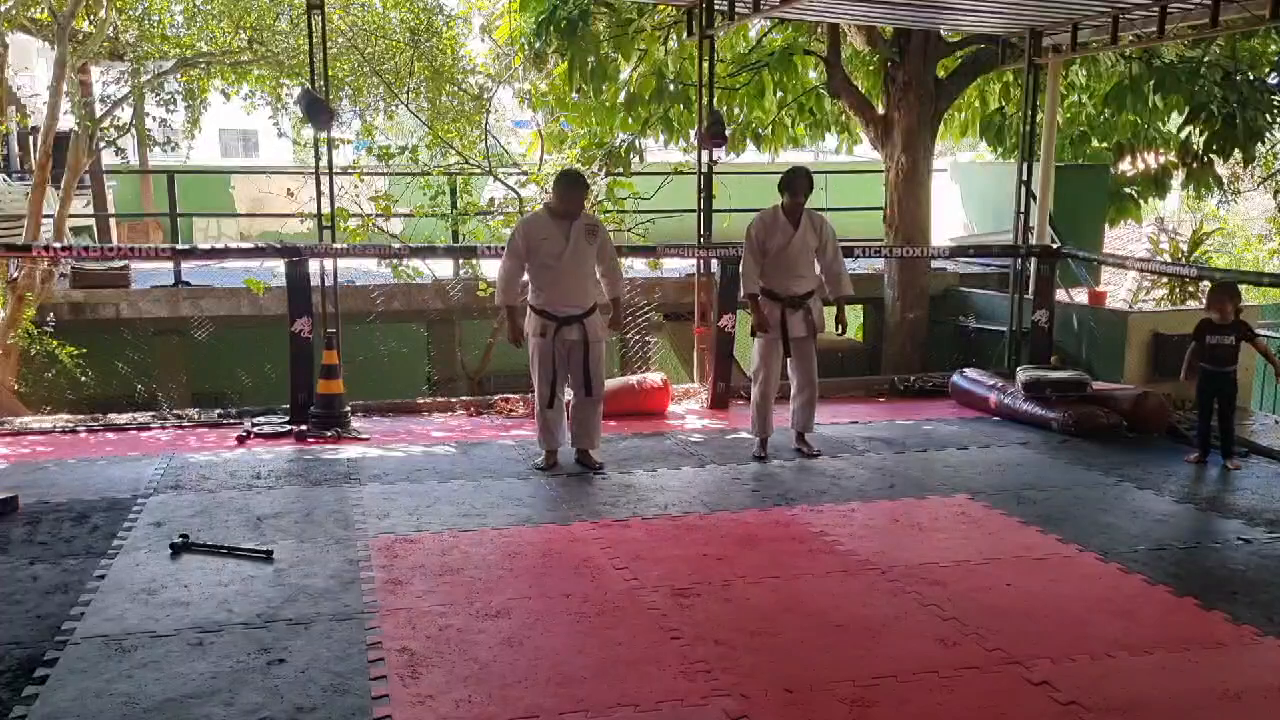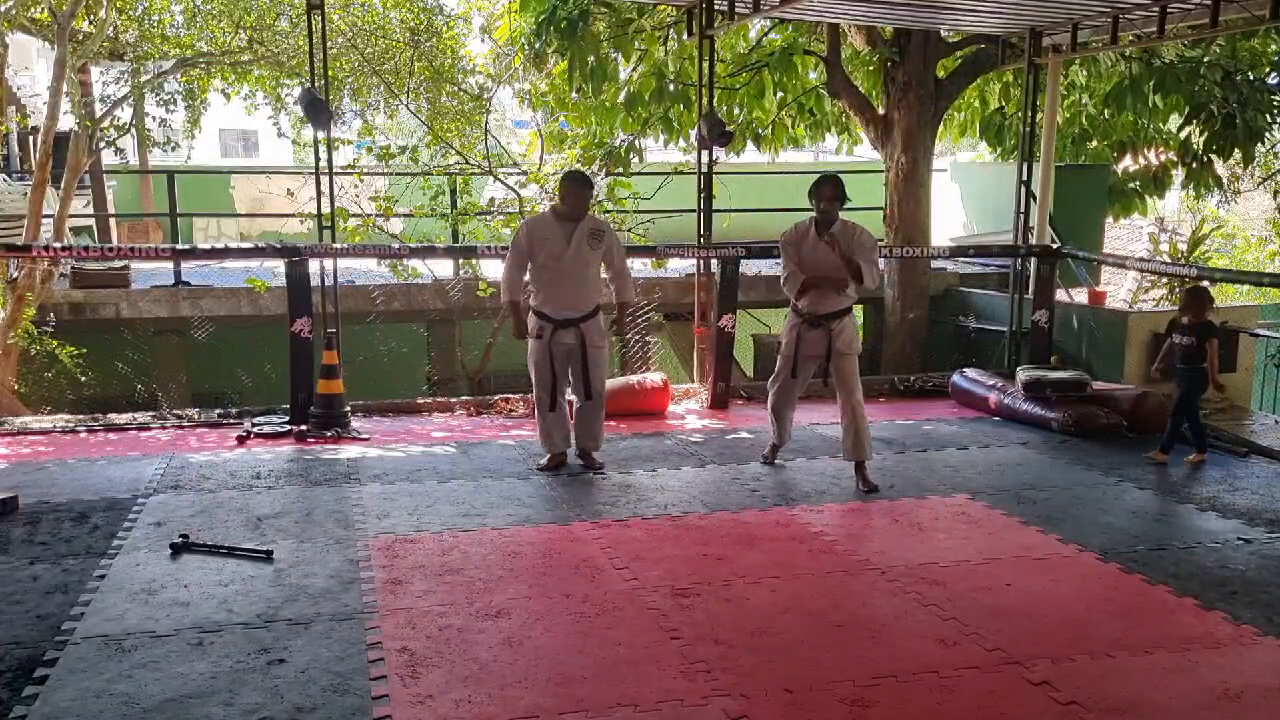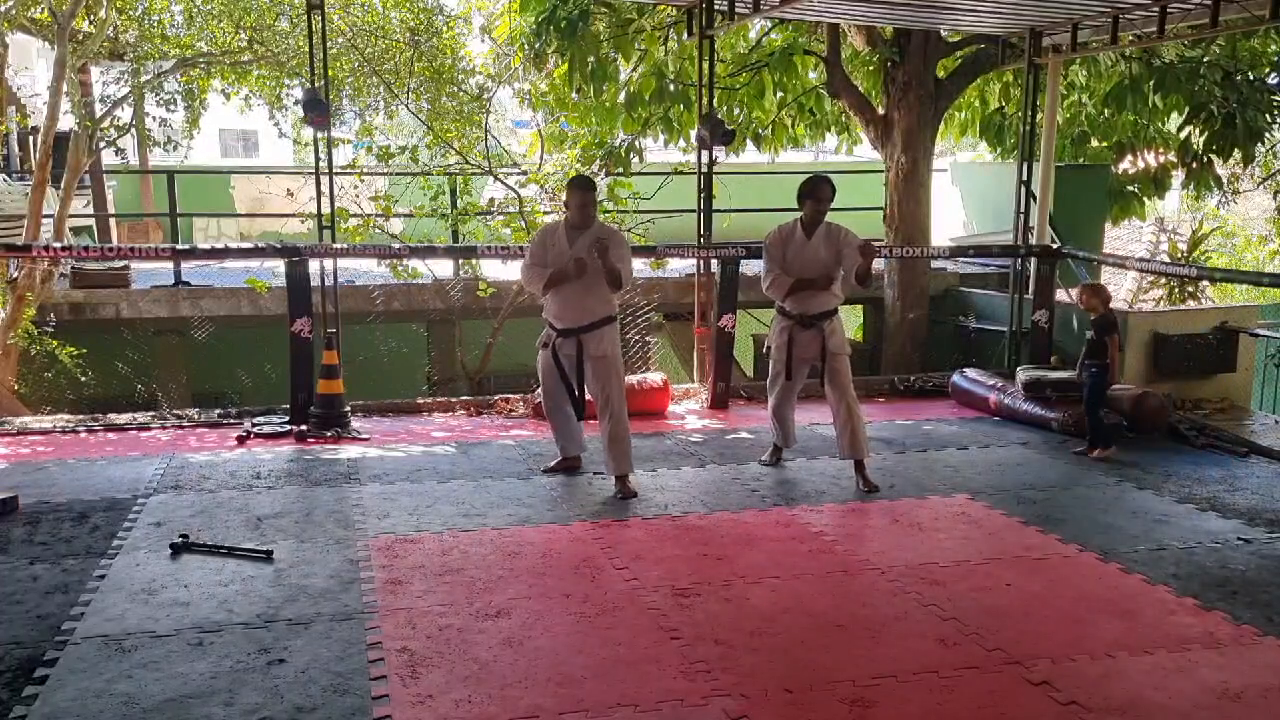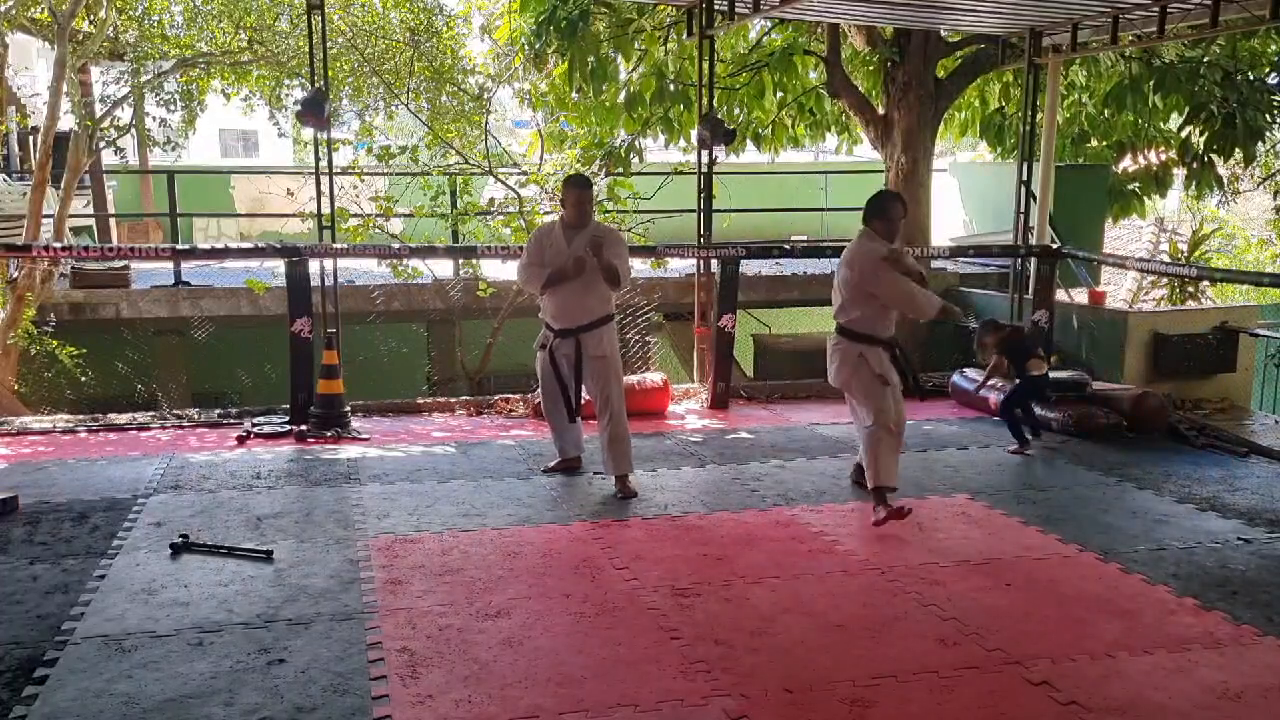
dt=1s
person 1, frame 1
left shoulder: (818, 224)
right shoulder: (762, 223)
left elbow: (833, 267)
right elbow: (749, 269)
left wrist: (840, 309)
right wrist: (756, 310)
left hip: (805, 308)
right hip: (771, 307)
left knee: (806, 378)
right knee: (765, 377)
left ankle: (800, 436)
right ankle: (762, 437)
person 1, frame 2
left shoulder: (857, 235)
right shoulder: (794, 235)
left elbow: (869, 278)
right elbow: (790, 280)
left wrist: (841, 253)
right wrist: (827, 283)
left hip: (839, 326)
right hip: (802, 324)
left knee: (851, 398)
right knee: (780, 392)
left ankle: (861, 469)
right ankle: (777, 442)
person 1, frame 3
left shoulder: (840, 236)
right shoulder: (778, 237)
left elbow: (859, 278)
right elbow: (771, 284)
left wrist: (866, 261)
right wrist: (811, 283)
left hip: (827, 327)
right hip: (789, 327)
left knee: (844, 396)
right knee: (780, 394)
left ankle: (860, 468)
right ankle: (779, 445)
person 1, frame 4
left shoulder: (886, 250)
right shoulder: (865, 253)
left elbow: (919, 282)
right elbow: (907, 296)
left wrist: (905, 268)
right wrist: (950, 311)
left hip: (879, 348)
right hip: (857, 350)
left knee: (892, 419)
right knee: (880, 420)
left ankle: (862, 470)
right ankle: (880, 501)
person 2, frame 1
left shoulder: (594, 226)
right shoulder: (528, 227)
left elbow: (610, 268)
right elbow: (509, 275)
left wrist: (617, 309)
right wrist: (512, 320)
left hip: (587, 322)
right hip: (546, 323)
left knee: (591, 390)
right knee: (547, 391)
left ankle: (584, 448)
right ankle: (550, 450)
person 2, frame 2
left shoulder: (601, 230)
right shoulder: (533, 228)
left elbow: (619, 272)
right elbow: (513, 272)
left wrist: (621, 312)
right wrist: (516, 315)
left hip: (588, 325)
right hip: (545, 326)
left knee: (592, 392)
right knee: (547, 393)
left ankle: (586, 448)
right ankle: (557, 451)
person 2, frame 3
left shoulder: (611, 237)
right shoulder: (546, 235)
left elbow: (621, 282)
right elbow: (530, 276)
left wrist: (606, 263)
right wrist: (566, 273)
left hip: (599, 335)
right hip: (557, 334)
left knee: (611, 404)
right knee: (555, 400)
left ankle: (621, 475)
right ankle: (571, 455)
person 2, frame 4
left shoulder: (608, 236)
right shoulder: (543, 236)
left elbow: (619, 280)
right elbow: (527, 276)
left wrist: (601, 259)
right wrist: (565, 271)
left hip: (596, 335)
right hip: (555, 335)
left knee: (610, 404)
right knee: (556, 402)
left ankle: (621, 475)
right ankle: (570, 455)
